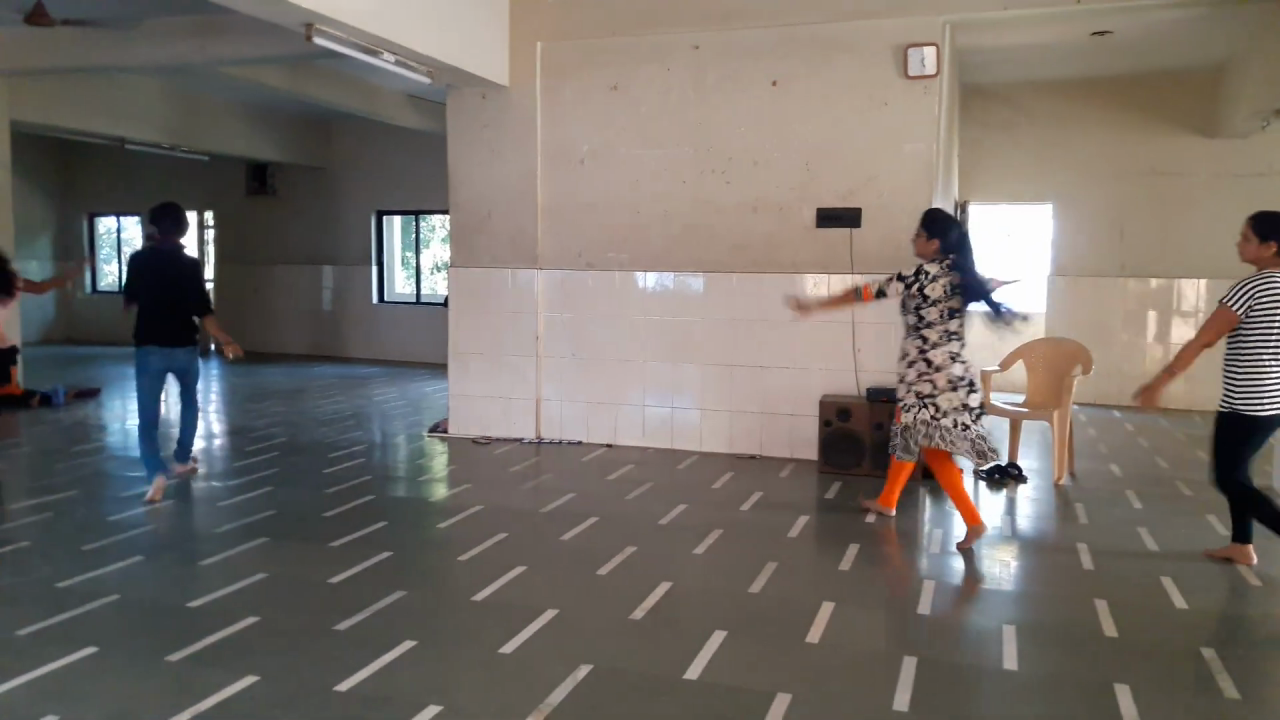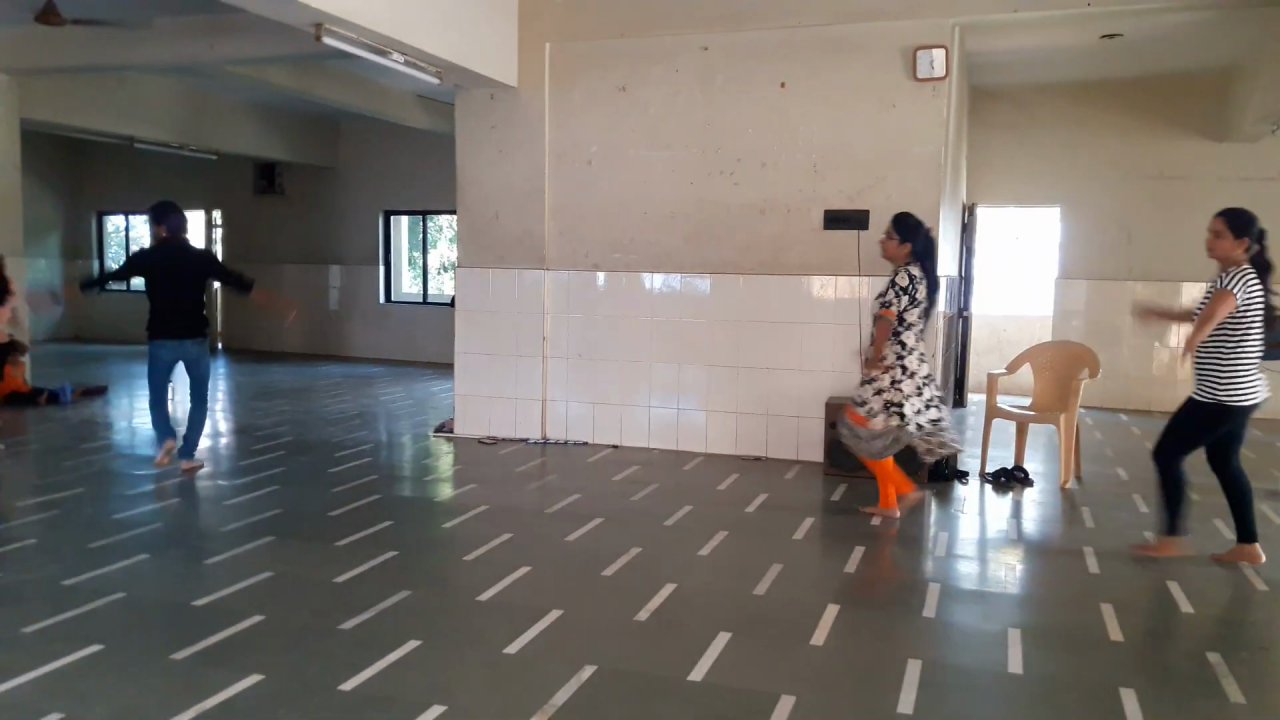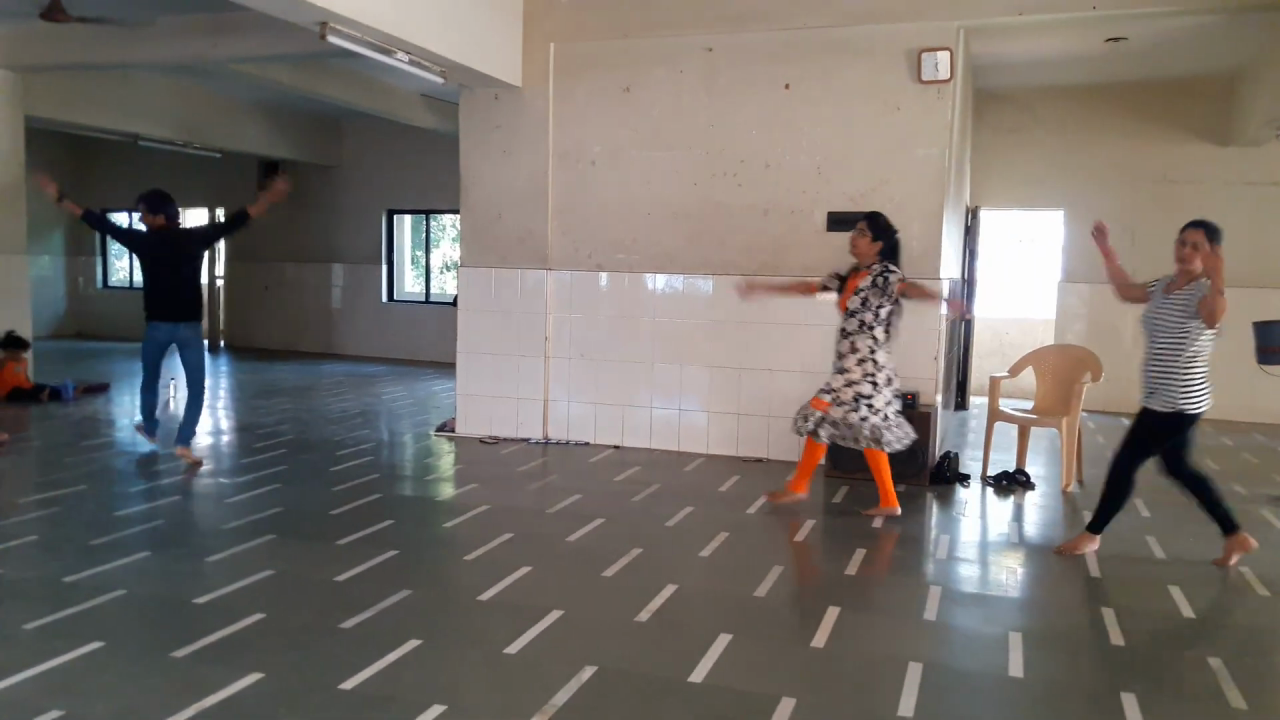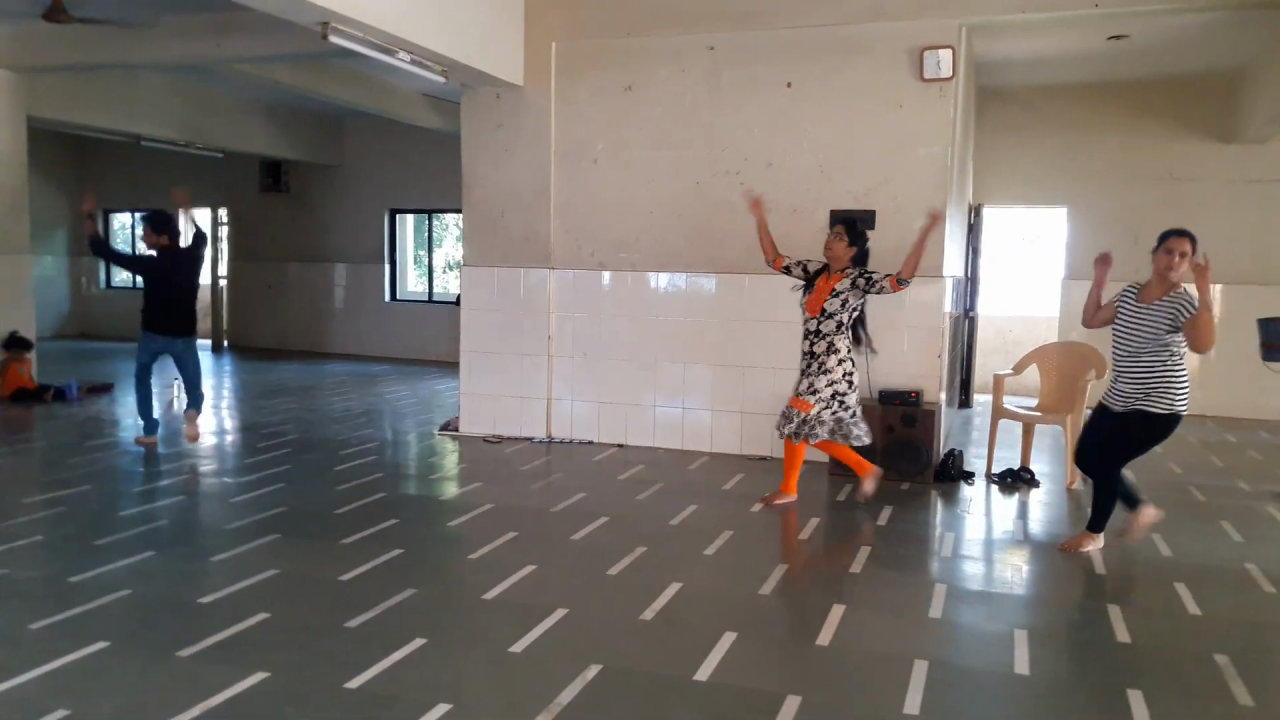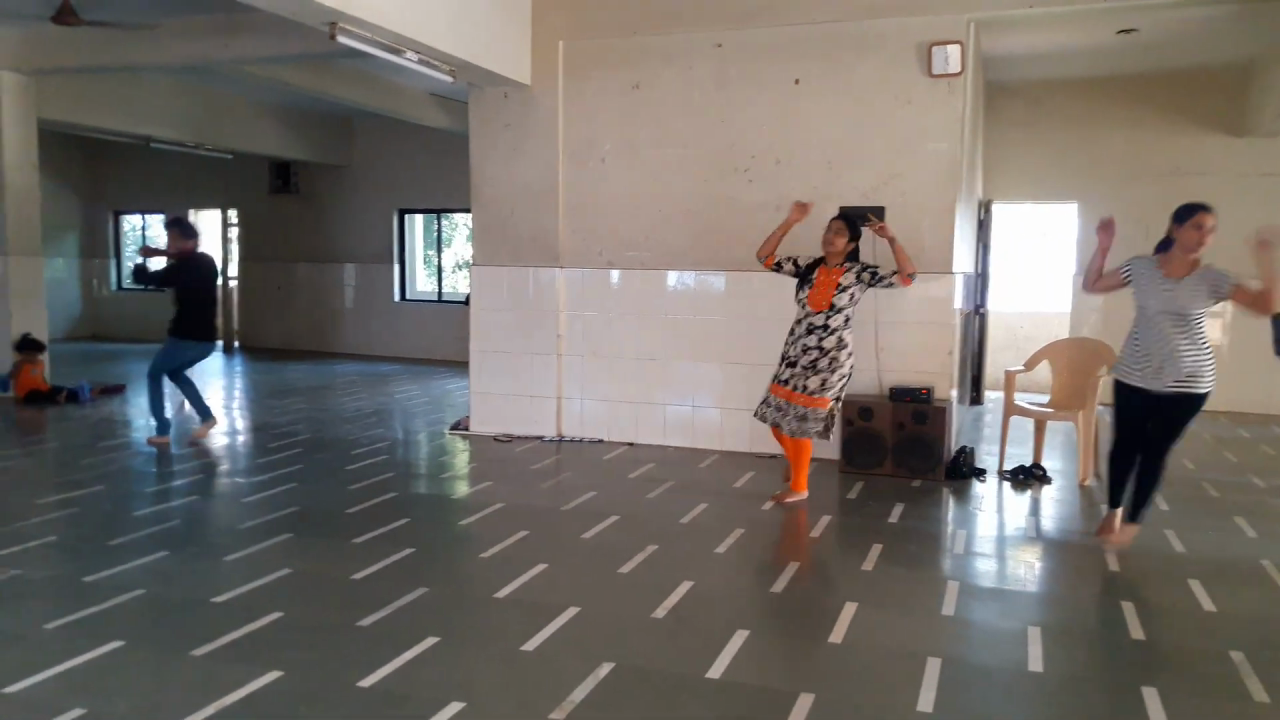
dt=0.2s
person 1, frame 1
left shoulder: (1250, 288)
left elbow: (1204, 341)
left wrist: (1157, 383)
left hip: (1248, 403)
left knee: (1229, 480)
right knee: (1233, 467)
right ankle: (1241, 545)
person 1, frame 2
left shoulder: (1240, 277)
right shoulder: (1229, 279)
left elbow: (1214, 311)
right elbow: (1206, 312)
left wrist: (1196, 334)
right wrist: (1162, 313)
left hip: (1222, 394)
right hip: (1240, 393)
left knee: (1166, 454)
right knee: (1225, 463)
left ankle: (1172, 537)
right ankle: (1248, 546)
person 1, frame 3
left shoulder: (1204, 292)
right shoulder: (1165, 284)
left elbow: (1214, 316)
right elbow: (1127, 291)
left wrist: (1216, 276)
right wrist: (1106, 250)
left hip: (1176, 400)
right hip: (1163, 399)
left knee: (1123, 464)
right knee: (1178, 467)
left ankle: (1093, 534)
right ankle: (1237, 536)
person 1, frame 4
left shoulder: (1183, 304)
right shoulder: (1130, 294)
left elbow: (1202, 344)
right elbow: (1091, 321)
left wrist: (1203, 288)
right wrist: (1099, 281)
left hip: (1158, 406)
right hip: (1118, 399)
left knee: (1103, 463)
right knee: (1085, 457)
left ankle: (1094, 533)
right ankle: (1142, 509)
person 1, frame 5
left shoulder: (1212, 280)
right shoulder: (1141, 267)
left elbow: (1266, 305)
right elbow: (1092, 285)
left wrist: (1265, 262)
right wrist: (1103, 246)
left hip: (1188, 384)
right hip: (1135, 376)
left knee: (1154, 451)
right knee: (1124, 445)
left ankle: (1131, 521)
right ankle: (1115, 510)
person 2, frame 1
left shoulder: (921, 276)
right shoulder: (964, 276)
left elbow: (867, 293)
right elbow: (989, 287)
left wrist: (814, 305)
left hip: (924, 371)
right hip: (952, 370)
left knee: (934, 448)
right knee: (911, 440)
left ankle: (973, 521)
right ankle: (886, 501)
person 2, frame 2
left shoulder: (904, 277)
right shoulder: (919, 274)
left elbow: (886, 318)
left wrist: (874, 358)
right wrist: (877, 357)
left hip: (895, 370)
right hip: (909, 367)
left knee: (864, 433)
right knee: (879, 435)
left ankle: (905, 490)
right ankle: (889, 502)
person 2, frame 3
left shoulder: (885, 274)
right shoulder: (855, 273)
left elbow: (905, 287)
right elbow: (810, 286)
left wrist: (941, 300)
right wrist: (765, 287)
left hip: (863, 363)
right hip: (856, 363)
left knee: (818, 420)
right knee: (864, 431)
left ankle: (798, 487)
right ankle: (889, 501)
person 2, frame 4
left shoulder: (858, 280)
right shoulder: (816, 271)
left elbow: (901, 279)
right elbow: (775, 260)
left wrist: (924, 235)
right wrist: (761, 221)
left hip: (831, 364)
right hip: (814, 363)
left knee: (797, 423)
right knee: (814, 429)
left ankle: (789, 489)
right ankle: (866, 470)
person 2, frame 5
left shoulder: (859, 273)
right shoulder: (808, 266)
left elbow: (906, 275)
right elbow: (765, 257)
left wrist: (890, 238)
right wrist: (790, 222)
left hip: (832, 356)
right hip: (797, 352)
left knee: (802, 420)
right knee: (779, 416)
left ankle: (799, 486)
right ankle: (796, 469)
person 3, frame 1
left shoulder: (138, 261)
right shoulder: (189, 265)
left elbow: (129, 296)
right elbow: (200, 306)
left wrist: (130, 302)
right wrist: (223, 340)
left hip: (148, 350)
right hip: (183, 349)
left knee: (148, 421)
right knee: (189, 403)
left ankle: (157, 474)
right ankle: (182, 460)
person 3, frame 2
left shoulder: (147, 257)
right shoulder: (202, 258)
left elbow: (110, 277)
right elbow: (238, 282)
right wrist: (277, 303)
left hip: (162, 342)
right hip: (196, 341)
left knee: (157, 397)
right knee: (199, 399)
left ankle: (166, 439)
right ankle: (187, 456)
person 3, frame 3
left shoulder: (144, 241)
right shoulder: (196, 238)
left elbow: (102, 224)
right elbow: (235, 222)
left wrist: (60, 198)
right wrist: (269, 196)
left hip: (158, 325)
right hip: (190, 326)
left knee: (150, 378)
right knee: (196, 388)
left ankle: (150, 429)
right ankle: (183, 443)
person 3, frame 4
left shoulder: (149, 265)
right shoulder: (192, 258)
left elbow: (102, 250)
right elbow: (201, 236)
left wrist: (90, 216)
right wrist: (186, 209)
left hip: (153, 336)
right hip: (184, 338)
left knee: (142, 379)
right knee: (194, 390)
left ankle: (149, 432)
right ankle: (192, 413)
person 3, frame 5
left shoulder: (182, 269)
right shoulder: (206, 262)
left elbow: (141, 277)
left wrist: (141, 264)
right wrist: (159, 252)
left hip: (185, 340)
right hip: (207, 340)
left knee: (154, 375)
right knee: (174, 372)
left ankle: (162, 432)
right ankle: (206, 417)
